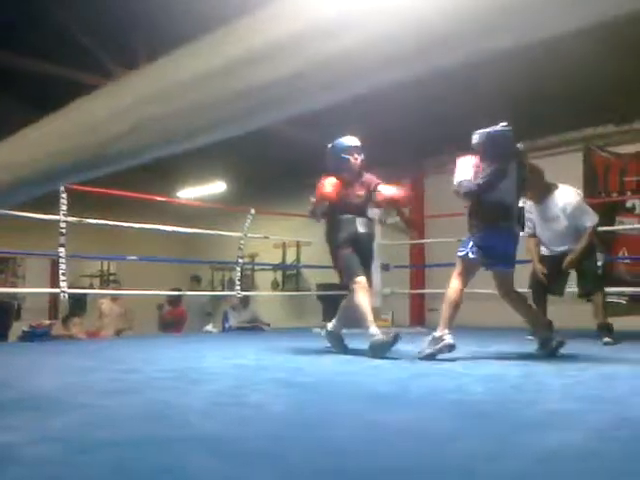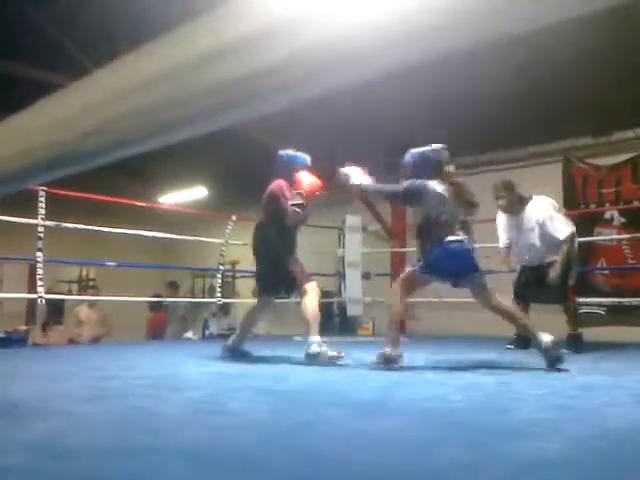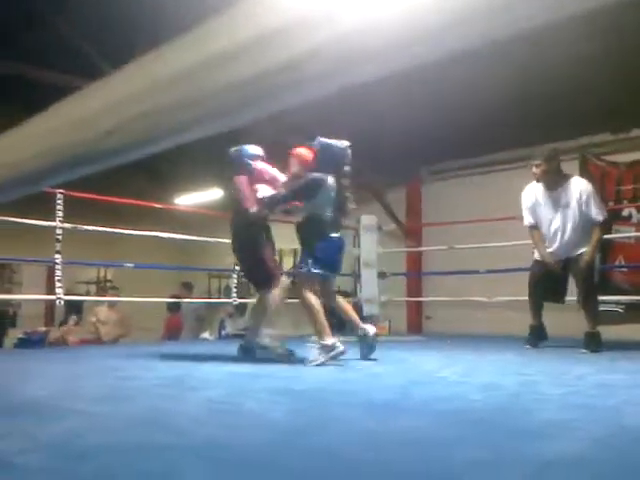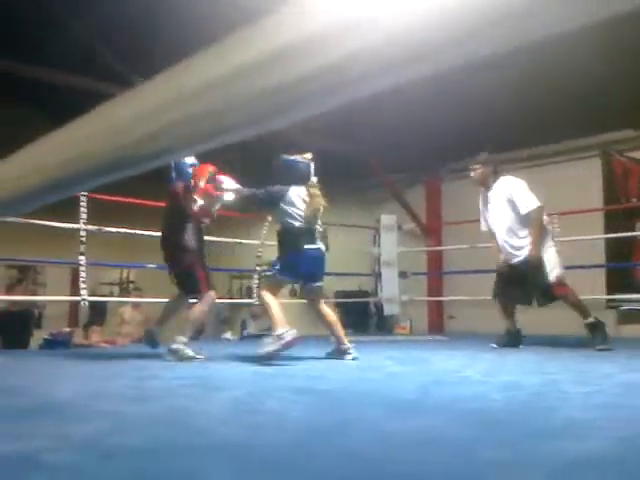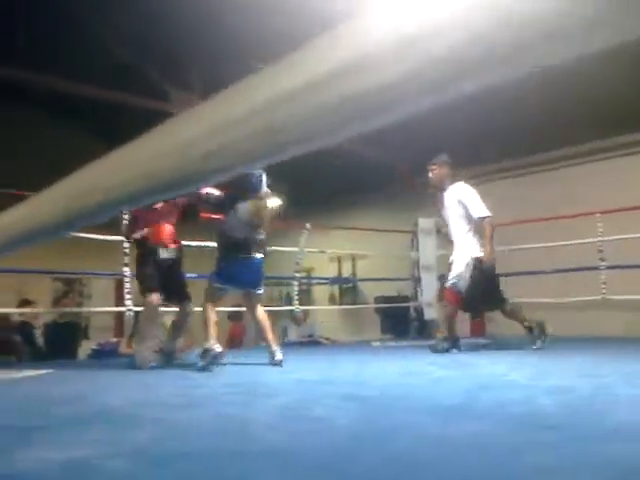
dt=0.7s
person 1, frame 1
left shoulder: (500, 168)
right shoulder: (511, 168)
left elbow: (471, 192)
left wrist: (462, 174)
right wrist: (471, 176)
left hip: (489, 232)
right hip: (506, 234)
left knee: (458, 278)
right knee: (507, 290)
left ankle: (442, 335)
right ankle: (547, 337)
person 1, frame 2
left shoulder: (419, 187)
right shoulder: (451, 187)
left elbow: (382, 191)
left wrist: (357, 183)
left hip: (441, 249)
right hip: (461, 248)
left knee: (401, 288)
right knee: (490, 300)
left ankle: (392, 350)
right ankle: (541, 341)
person 1, frame 3
left shoulder: (317, 179)
right shoulder: (335, 181)
left elbow: (286, 197)
left wrist: (266, 203)
right wrist: (297, 174)
left hip: (320, 242)
right hip: (331, 239)
left knee: (305, 290)
right knee: (329, 293)
left ankle: (329, 342)
right ankle: (364, 330)
person 1, frame 4
left shoulder: (284, 192)
right shoulder: (311, 194)
left elbow: (253, 196)
left hip: (296, 251)
right hip: (315, 250)
left knee: (266, 290)
right knee: (317, 301)
left ankle: (282, 332)
right ankle: (345, 347)
person 1, frame 5
left shoulder: (235, 202)
right shoulder: (263, 208)
left hip: (232, 259)
right hip: (254, 260)
left knee: (211, 302)
right knee: (255, 306)
left ankle: (212, 345)
right ankle: (275, 350)
person 2, frame 1
left shoulder: (367, 179)
right shoulder: (330, 182)
left elbow: (385, 192)
right elbow: (316, 215)
left wrist: (394, 194)
right wrist: (319, 201)
left hip: (363, 239)
right hip: (341, 240)
left knee: (358, 289)
right knee: (359, 282)
left ankle: (333, 329)
right ankle: (376, 336)
person 2, frame 2
left shoulder: (283, 187)
right shoulder: (281, 186)
left elbow: (296, 219)
right elbow: (291, 218)
left wrist: (305, 200)
right wrist: (301, 195)
left hip: (270, 251)
right hip: (275, 250)
left knee: (265, 300)
right knee: (309, 288)
left ankle: (234, 344)
right ankle: (315, 346)
person 2, frame 3
left shoulder: (258, 180)
right shoulder: (242, 182)
right elbow: (251, 212)
left hip: (257, 243)
right hip: (250, 243)
left knee: (267, 293)
right knee: (279, 283)
left ankle: (250, 342)
right ankle: (263, 339)
person 2, frame 4
left shoulder: (188, 190)
right shoulder: (180, 188)
left elbow: (205, 215)
right elbow: (193, 211)
right wrist: (198, 189)
left hip: (186, 250)
right hip: (184, 250)
left knee: (185, 295)
right knee: (208, 296)
left ankle: (154, 331)
right ankle: (180, 344)
person 2, frame 5
left shoulder: (174, 204)
right shoulder: (140, 211)
left elbow: (197, 196)
right elbow: (131, 235)
left wrist: (206, 192)
right wrist: (145, 234)
left hip: (172, 263)
right hip: (149, 263)
left knee: (186, 308)
right knee: (153, 301)
left ankle: (167, 347)
right ankle: (143, 352)
person 3, frame 1
left shoulder: (568, 198)
right shoulder: (525, 204)
left elbow: (591, 227)
right elbow: (531, 235)
left wrist: (575, 255)
right wrist: (536, 260)
left hip: (579, 247)
right hip: (549, 250)
left knee: (593, 283)
right knee: (536, 284)
left ankle: (604, 328)
person 3, frame 2
left shoulder: (542, 208)
right shoulder: (502, 217)
left elbow: (569, 236)
right elbow: (506, 247)
left wrist: (558, 267)
right wrist: (506, 260)
left hip: (559, 255)
right hip: (532, 261)
left knee: (563, 292)
right knee: (519, 292)
left ankle: (574, 336)
right ankle: (522, 336)
person 3, frame 3
left shoulder: (580, 187)
right shoulder: (530, 192)
left elbow: (599, 222)
right elbow: (533, 226)
left wrist: (591, 251)
right wrist: (544, 253)
left hip: (578, 250)
right hip: (547, 253)
left knee: (587, 290)
right knee: (534, 289)
left ankle: (592, 334)
right ankle: (537, 330)
person 3, frame 4
left shoulder: (511, 185)
right shoulder: (484, 196)
left elbow: (536, 212)
right elbow: (492, 231)
left wrist: (534, 246)
right wrist: (501, 254)
left hip: (535, 249)
right hip: (512, 254)
left knee: (557, 286)
right knee: (501, 292)
left ankle: (594, 325)
right ankle: (512, 333)
person 3, frame 5
left shoulder: (461, 190)
right shoulder: (444, 196)
left elbow: (484, 217)
left wrist: (488, 250)
right wrist: (456, 254)
left hip: (473, 253)
right hip: (464, 253)
left knee: (450, 293)
right knee: (496, 300)
left ankle: (450, 338)
right ankle: (534, 328)
